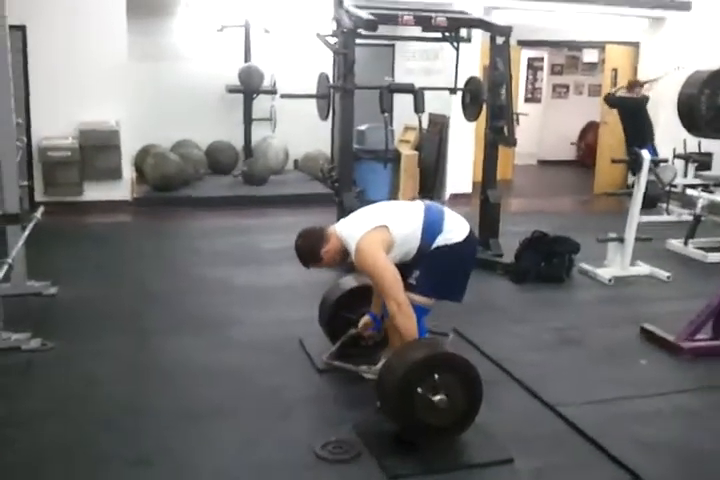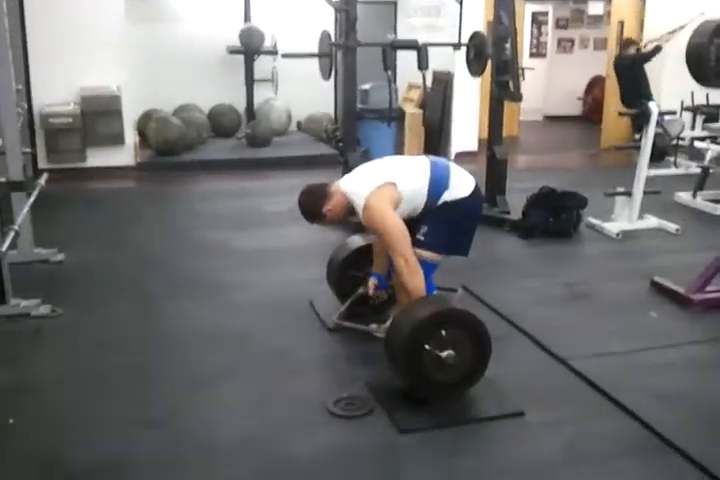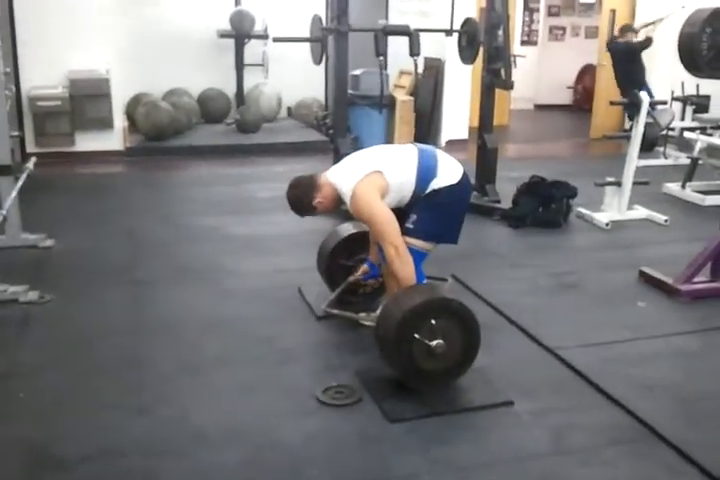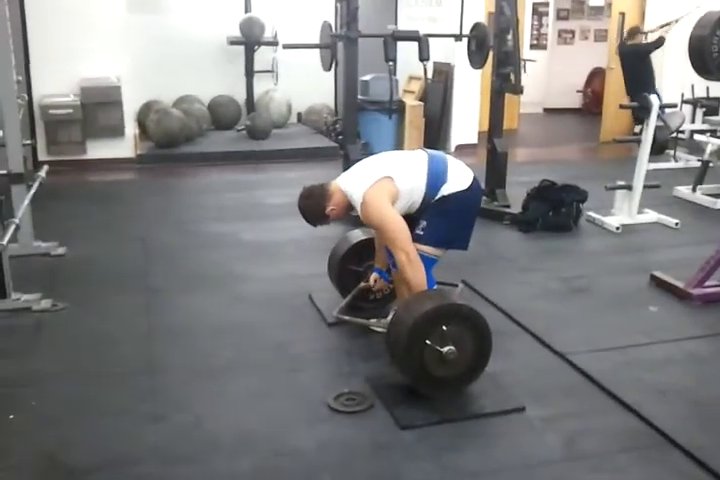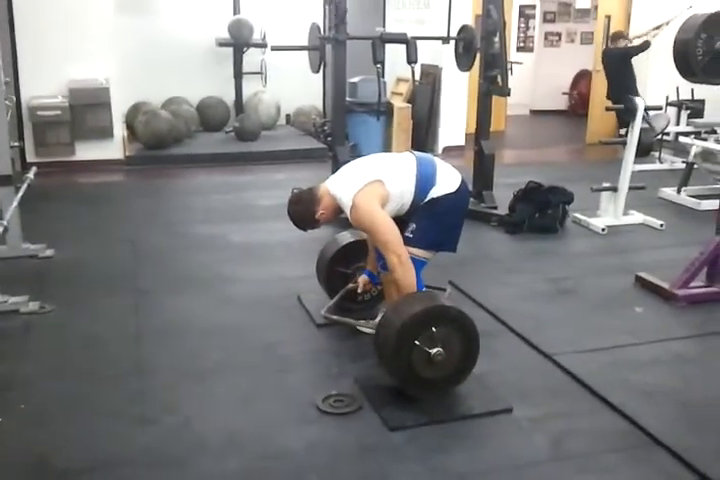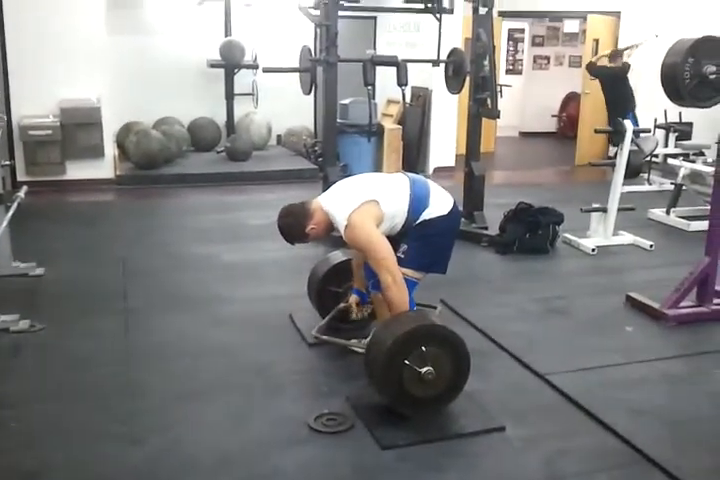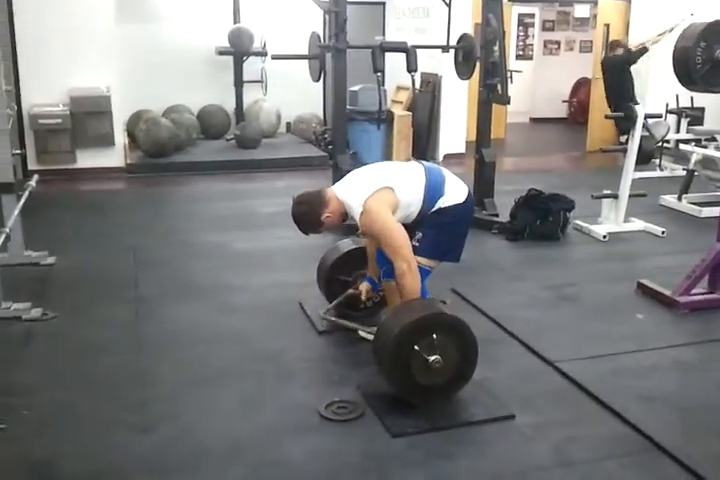
dt=0.4s
person 1, frame 1
left shoulder: (363, 248)
right shoulder: (349, 229)
left elbow: (398, 303)
right elbow: (383, 278)
right wrist: (374, 315)
left hip: (453, 241)
right hip: (433, 232)
left knee: (410, 312)
right knee: (391, 293)
person 1, frame 2
left shoulder: (371, 204)
right shoulder: (354, 184)
left elbow: (406, 259)
right elbow: (383, 234)
right wrist: (378, 276)
left hip: (459, 197)
right hip: (436, 192)
left knee: (417, 266)
right knee: (396, 257)
person 1, frame 3
left shoulder: (359, 195)
right shoulder: (342, 173)
left elbow: (395, 249)
right elbow: (378, 224)
right wrist: (373, 262)
left hip: (447, 183)
right hip: (428, 178)
left knee: (404, 255)
right knee: (387, 246)
person 1, frame 4
left shoulder: (370, 201)
right shoulder: (351, 181)
left elbow: (407, 255)
right elbow: (384, 228)
right wrist: (380, 269)
left hip: (457, 190)
right hip: (435, 182)
left knee: (418, 262)
right knee: (396, 249)
person 1, frame 5
left shoulder: (360, 205)
right shoulder: (339, 184)
left elbow: (398, 257)
right elbow: (377, 232)
right wrist: (371, 272)
left hip: (446, 193)
right hip: (423, 185)
left knee: (409, 267)
right knee: (385, 250)
person 1, frame 6
left shoulder: (352, 222)
right shoulder: (331, 201)
left elbow: (391, 276)
right elbow: (360, 250)
right wrist: (359, 291)
left hip: (437, 215)
right hip: (413, 204)
left knee: (398, 286)
right knee: (375, 269)
person 1, frame 7
left shoulder: (369, 210)
right shoulder: (344, 190)
left elbow: (406, 265)
right elbow: (374, 237)
right wrist: (372, 279)
left hip: (451, 203)
right hip: (424, 194)
left knee: (412, 274)
right knee: (386, 259)
